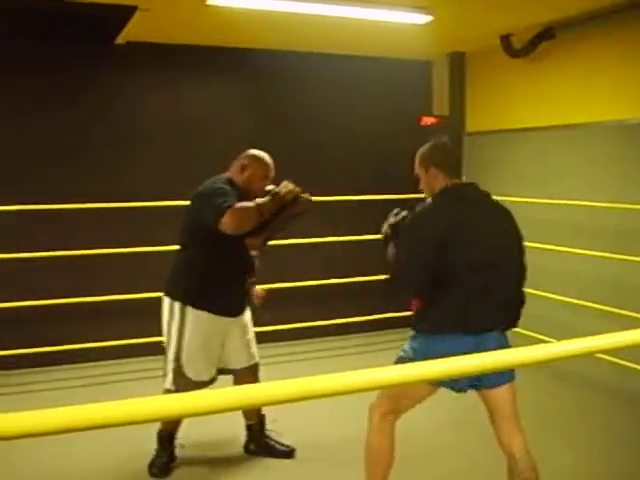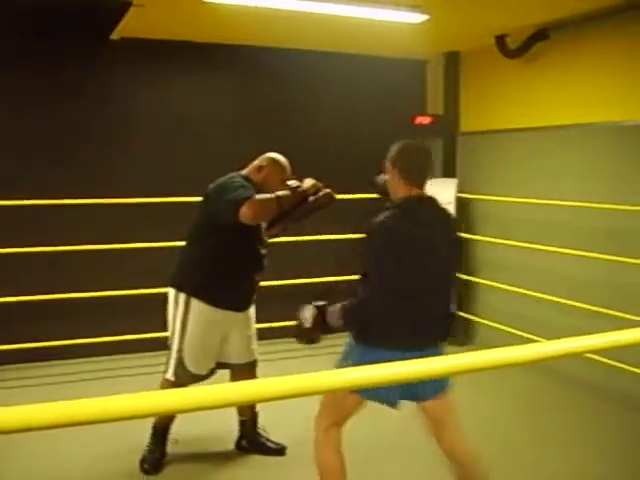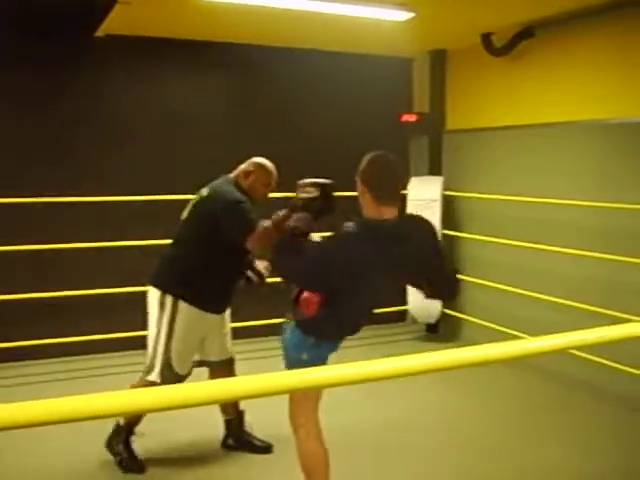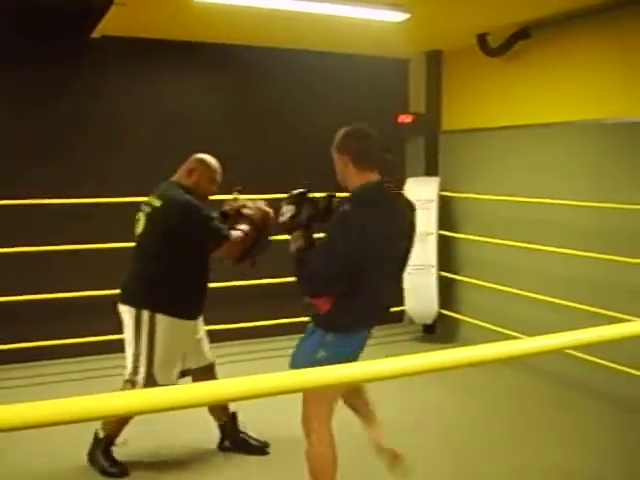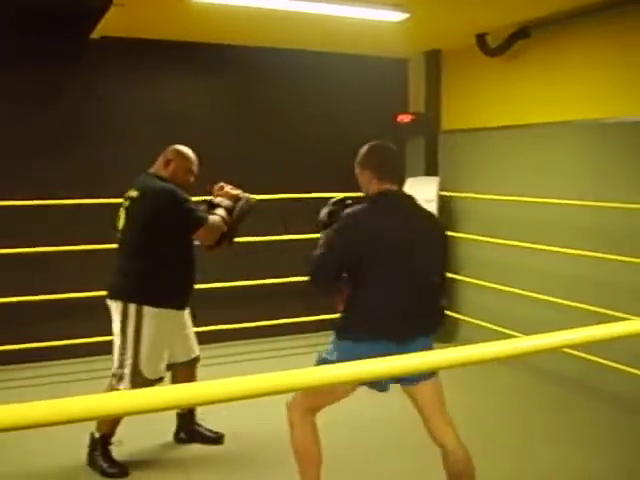
dt=0.3s
person 1, frame 1
left shoulder: (429, 218)
right shoulder: (499, 214)
left elbow: (408, 280)
right elbow: (515, 274)
left wrist: (396, 242)
left hip: (441, 336)
right hip: (491, 335)
left knee: (381, 414)
right knee: (511, 435)
person 1, frame 2
left shoulder: (388, 227)
right shoulder: (444, 224)
left elbow: (376, 300)
left wrist: (327, 316)
left hip: (378, 347)
right hip: (426, 347)
left knee: (327, 426)
right knee: (452, 441)
person 1, frame 3
left shoulder: (348, 243)
right shoulder: (421, 234)
left elbow: (289, 264)
right elbow: (446, 287)
left wrist: (297, 223)
left hip: (317, 327)
right hip: (347, 314)
left knee: (303, 420)
person 1, frame 4
left shoulder: (351, 218)
right shoulder: (401, 208)
left elbow: (313, 283)
left wrist: (297, 238)
left hip: (337, 327)
right hip: (364, 319)
left knee: (315, 422)
right knee: (341, 380)
right ankle: (377, 435)
person 1, frame 5
left shoulder: (355, 221)
right shoulder: (429, 223)
left elbow: (323, 278)
left wrist: (330, 233)
left hip: (362, 341)
right hip: (415, 340)
left knee: (300, 411)
right knee: (444, 431)
person 2, frame 1
left shoulder: (243, 198)
right shoulder: (215, 191)
right elbow: (234, 222)
left wrist: (250, 285)
right wrist: (275, 199)
left hip: (233, 304)
right hip: (194, 304)
left knee: (247, 368)
right knee: (183, 380)
left ankle: (256, 436)
right ankle: (165, 446)
person 2, frame 2
left shoulder: (250, 194)
right shoulder: (232, 187)
right elbow: (253, 213)
right wrist: (295, 193)
left hip: (237, 300)
right hip: (199, 297)
left knee: (245, 365)
right knee: (182, 372)
left ankle: (248, 434)
right ankle: (158, 441)
person 2, frame 3
left shoulder: (222, 196)
right shoulder: (227, 200)
right elbow: (257, 240)
left wrist: (252, 265)
right wrist: (290, 218)
left hip: (208, 300)
right hip: (179, 298)
left knee: (223, 364)
right knee: (162, 373)
left ankle: (235, 431)
right ankle: (121, 436)
person 2, frame 4
left shoulder: (168, 198)
right shoulder: (184, 205)
left elbow: (191, 242)
right elbow: (227, 249)
right wrist: (251, 223)
left hip: (179, 308)
right hip: (153, 308)
left knee: (204, 370)
right knee: (142, 383)
left ankle: (231, 434)
right ankle: (101, 446)
person 2, frame 5
left shoulder: (148, 191)
right shoulder: (164, 194)
left elbow: (192, 227)
right elbow: (209, 234)
left wrist: (216, 204)
right wrist: (225, 205)
left hip: (168, 299)
right hip: (142, 302)
left knee: (186, 361)
right knee: (132, 378)
left ankle: (186, 425)
right ankle: (98, 447)
